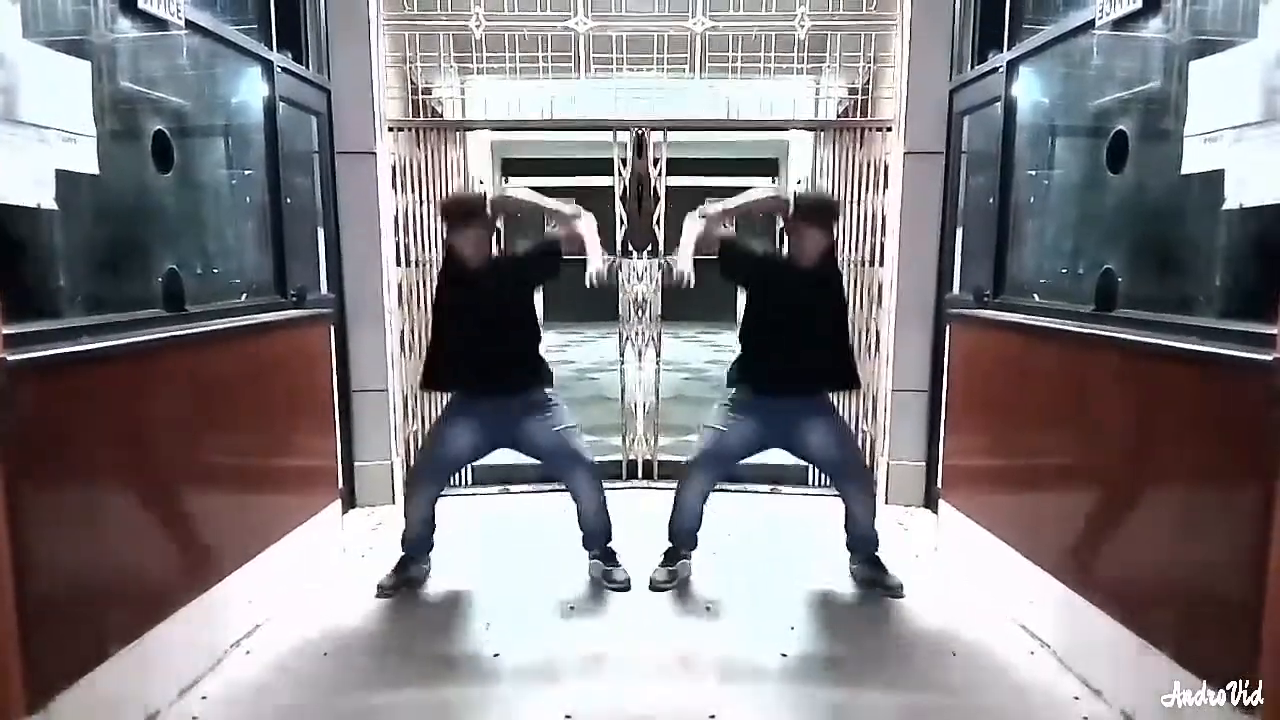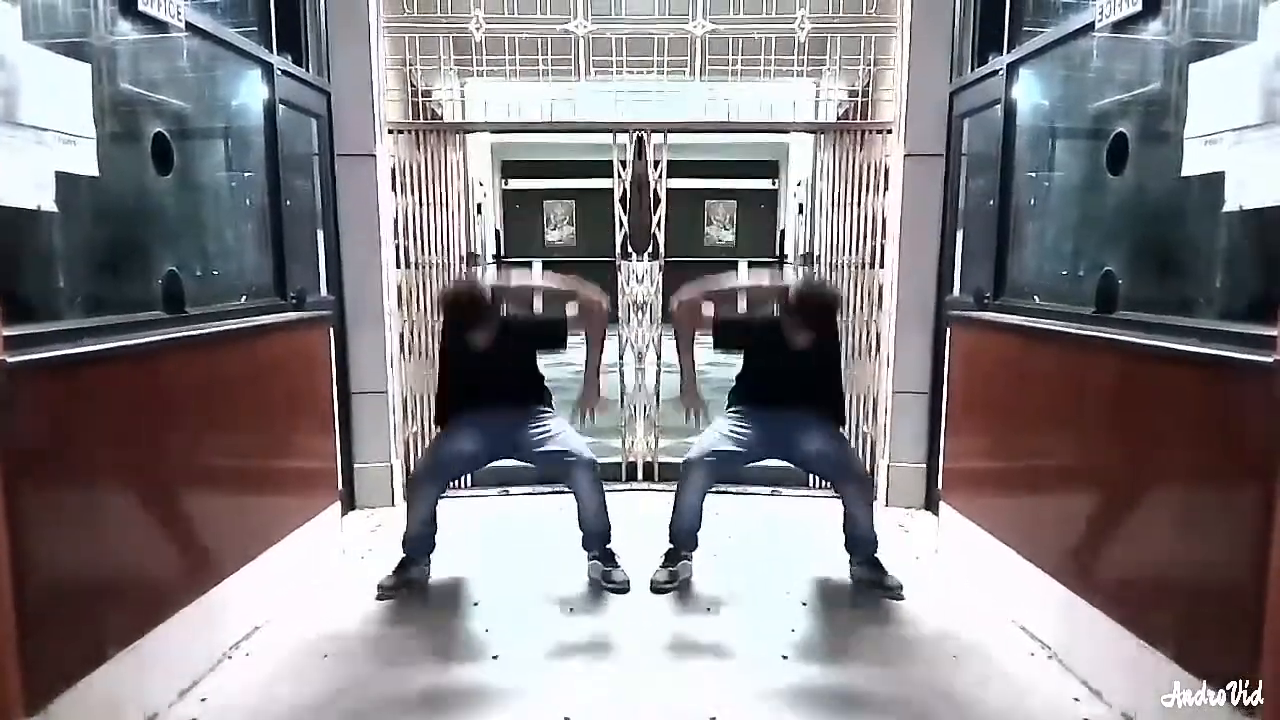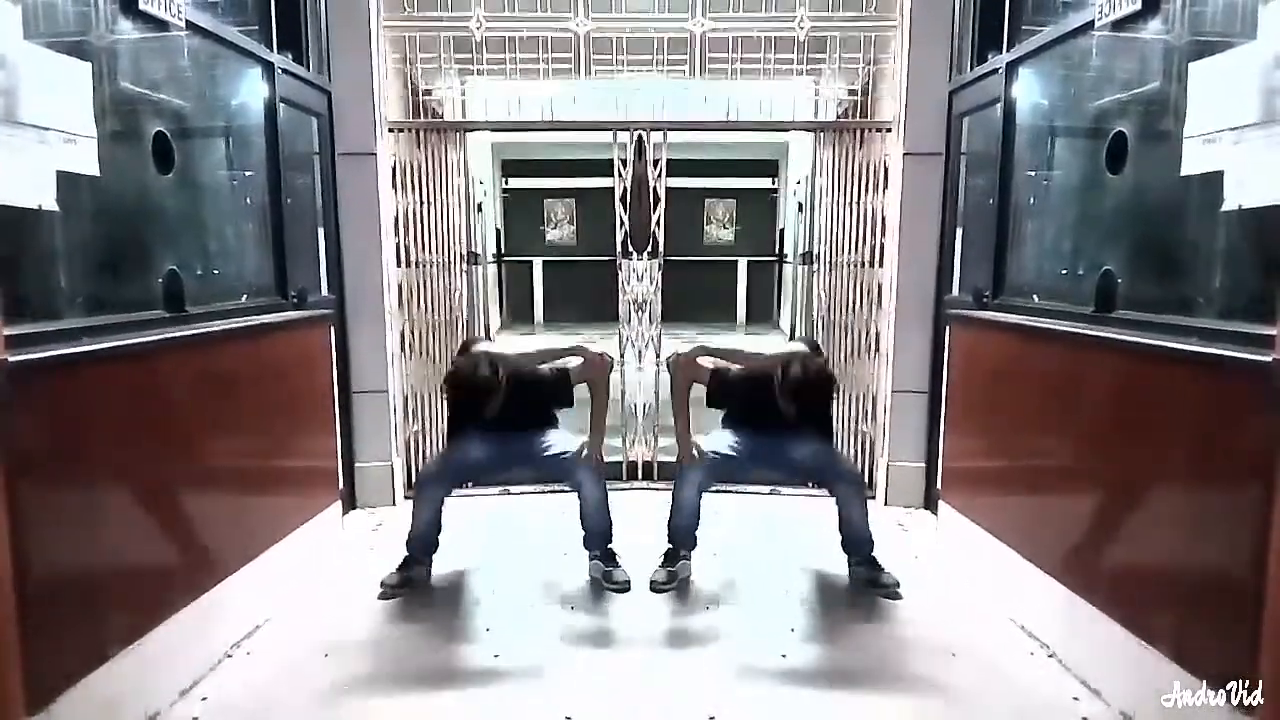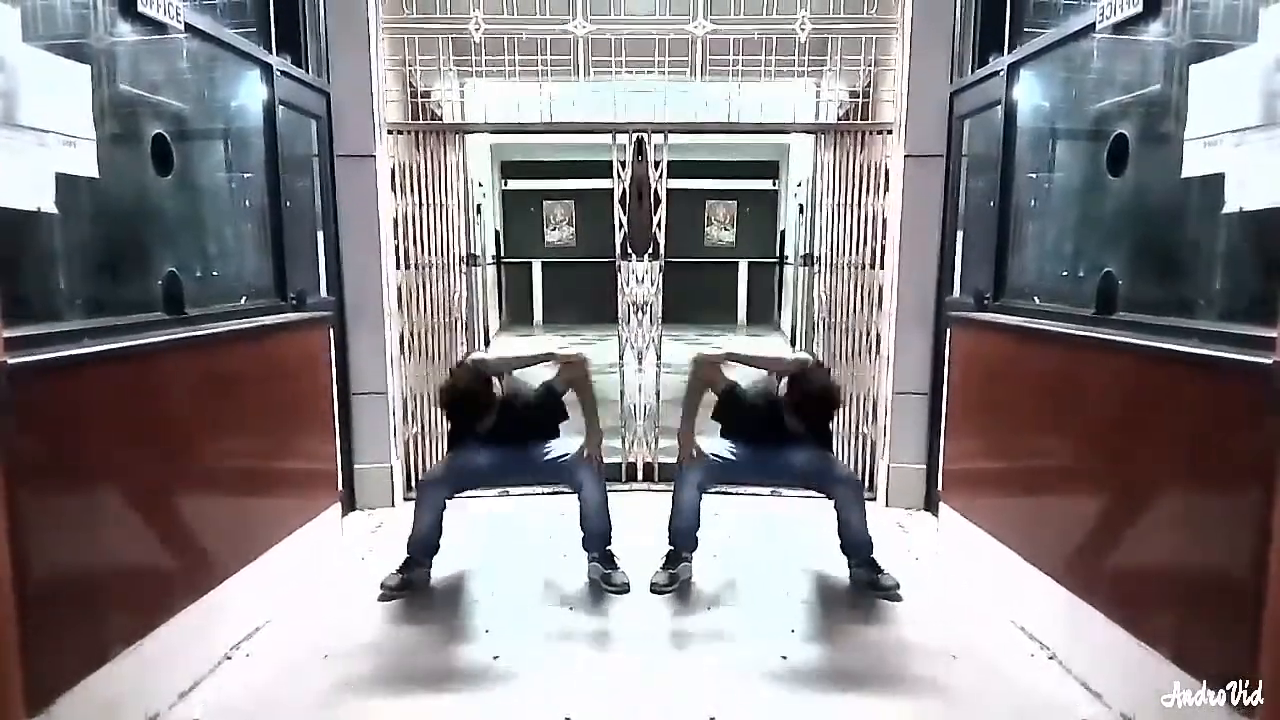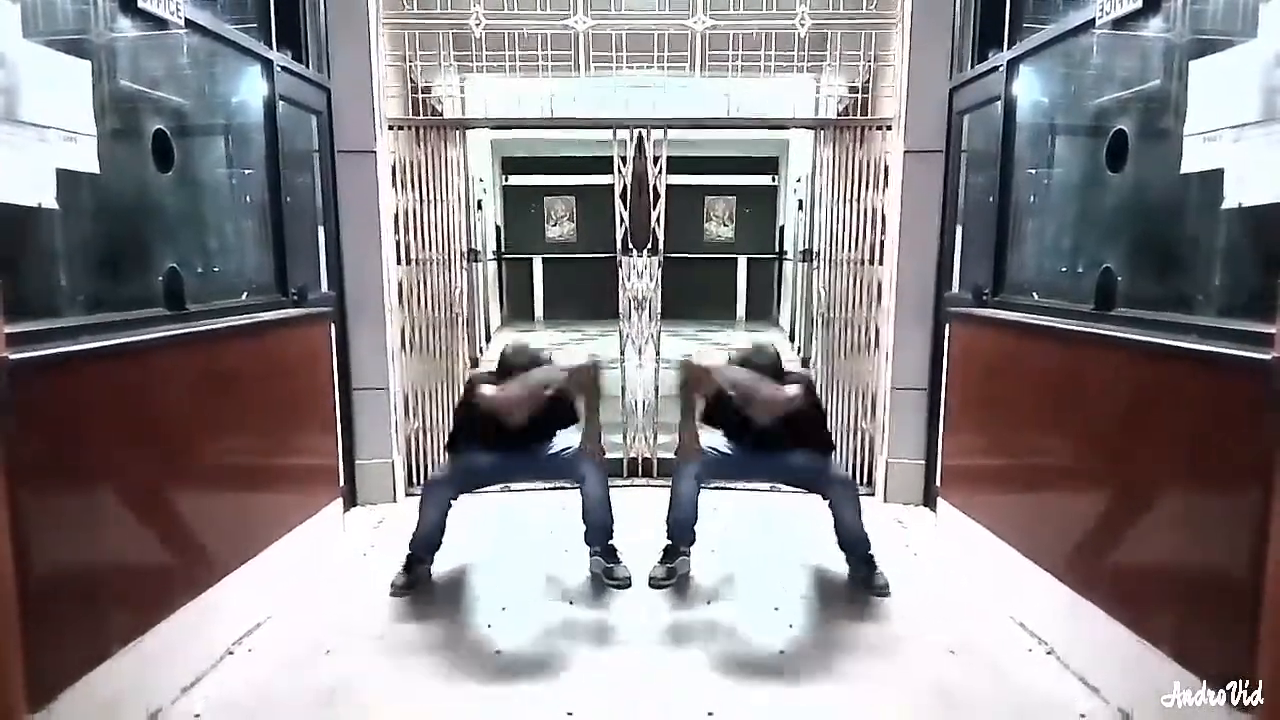
dt=0.3s
person 1, frame 1
left shoulder: (517, 268)
right shoulder: (452, 268)
left elbow: (578, 219)
left wrist: (593, 248)
left hip: (530, 401)
right hip: (471, 405)
left knee: (581, 468)
right knee: (422, 477)
left ankle: (600, 553)
right ankle: (414, 558)
person 1, frame 2
left shoulder: (522, 327)
right shoulder: (454, 329)
left elbow: (595, 303)
left wrist: (591, 382)
left hip: (531, 418)
right hip: (473, 424)
left knee: (584, 464)
right knee: (423, 478)
left ankle: (599, 556)
right ankle: (415, 562)
person 1, frame 3
left shoulder: (530, 382)
right shoulder: (464, 377)
left elbow: (598, 368)
left wrist: (597, 434)
left hip: (536, 437)
right hip: (482, 440)
left knee: (588, 469)
right knee: (429, 479)
left ankle: (600, 554)
right ankle: (418, 561)
person 1, frame 4
left shoulder: (529, 406)
right shoulder: (462, 396)
left elbow: (576, 365)
right elbow: (474, 362)
left wrist: (593, 431)
right wrist: (546, 358)
left hip: (536, 451)
right hip: (480, 456)
left knee: (589, 470)
right knee: (432, 484)
left ankle: (599, 557)
right ankle: (417, 563)
person 1, frame 5
left shoulder: (549, 406)
right shoulder: (479, 399)
left elbow: (588, 373)
right elbow: (498, 400)
left wrist: (592, 426)
left hip: (538, 450)
right hip: (482, 456)
left knee: (591, 463)
right knee: (437, 485)
left ankle: (601, 551)
right ankle: (419, 559)
person 2, frame 1
left shoulder: (828, 269)
right shoulder: (763, 267)
right elbow: (702, 219)
right wrist: (686, 248)
left hip: (809, 405)
right hip: (752, 401)
left knee: (857, 478)
right knee: (700, 469)
left ankle: (865, 558)
right ankle: (679, 552)
person 2, frame 2
left shoulder: (826, 329)
right shoulder: (758, 327)
right elbow: (683, 304)
right wrist: (688, 382)
left hip: (807, 424)
right hip: (749, 418)
left knee: (857, 480)
right knee: (695, 465)
left ankle: (864, 561)
right ankle: (680, 555)
person 2, frame 3
left shoulder: (815, 376)
right shoulder: (748, 383)
right elbow: (681, 366)
right wrist: (683, 435)
left hip: (797, 441)
right hip: (743, 437)
left knee: (850, 480)
right knee: (691, 470)
left ankle: (861, 561)
right ankle: (679, 554)
person 2, frame 4
left shoulder: (816, 393)
right shoulder: (751, 406)
left elbow: (803, 364)
right elbow: (704, 365)
left wrist: (733, 358)
right wrist: (686, 429)
left hip: (799, 456)
right hip: (744, 452)
left knee: (848, 484)
right knee: (690, 471)
left ankle: (862, 563)
right ankle: (680, 556)
person 2, frame 5
left shoulder: (799, 395)
right shoulder: (732, 407)
left elbow: (784, 399)
right elbow: (691, 372)
right wrist: (687, 424)
left hip: (797, 457)
right hip: (743, 452)
left knee: (842, 485)
right knee: (688, 464)
left ankle: (859, 560)
right ankle: (678, 550)
